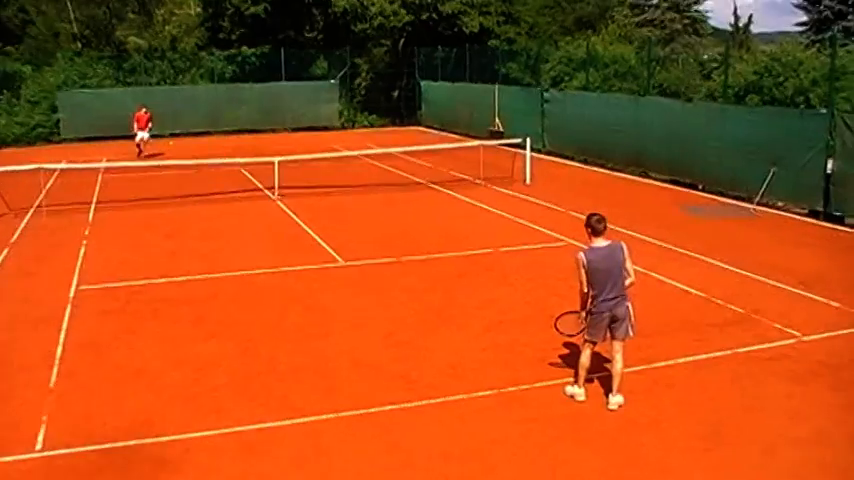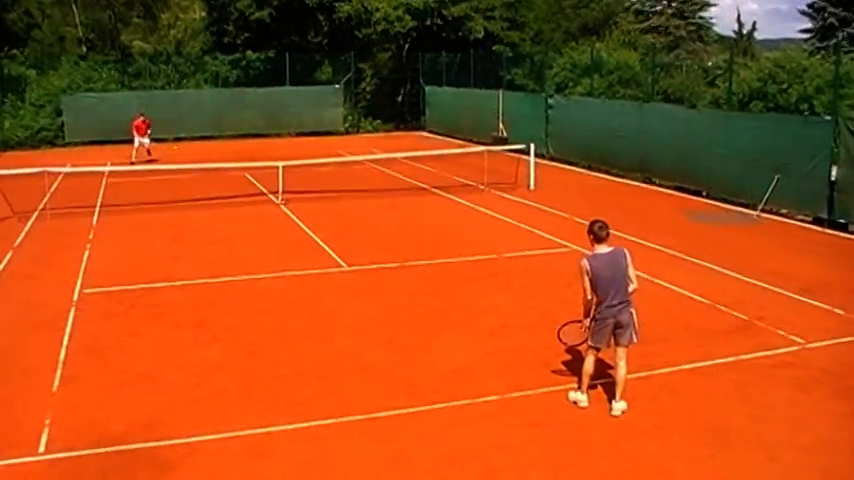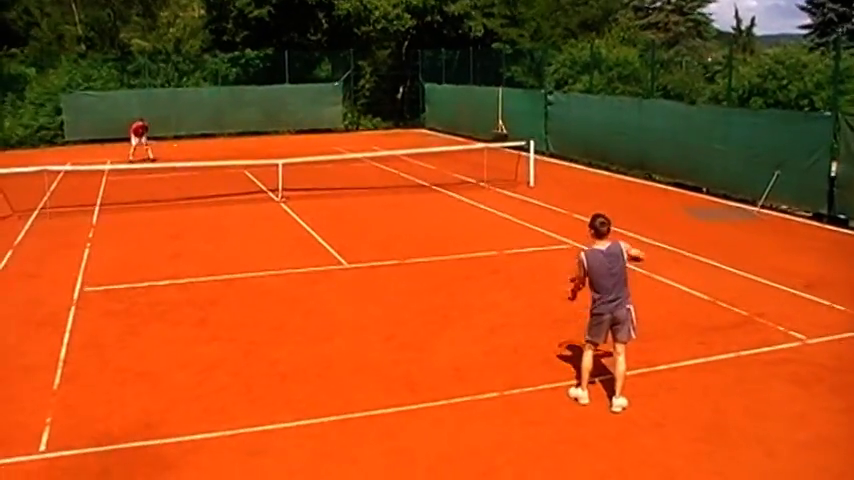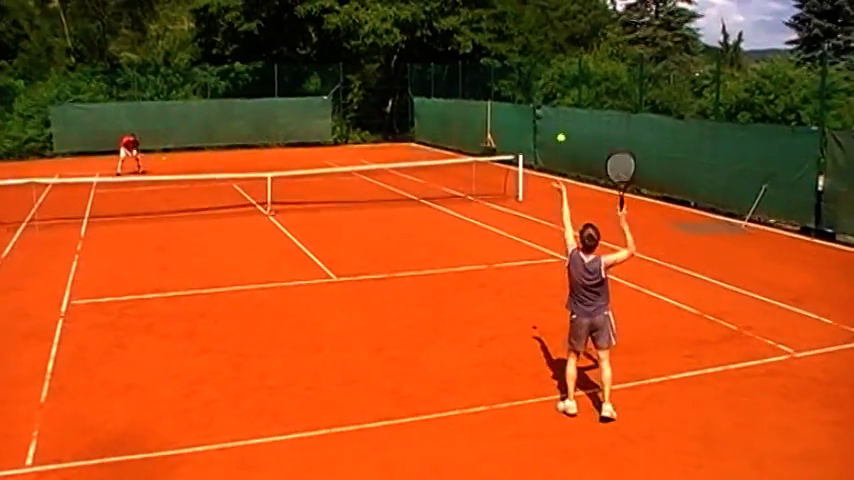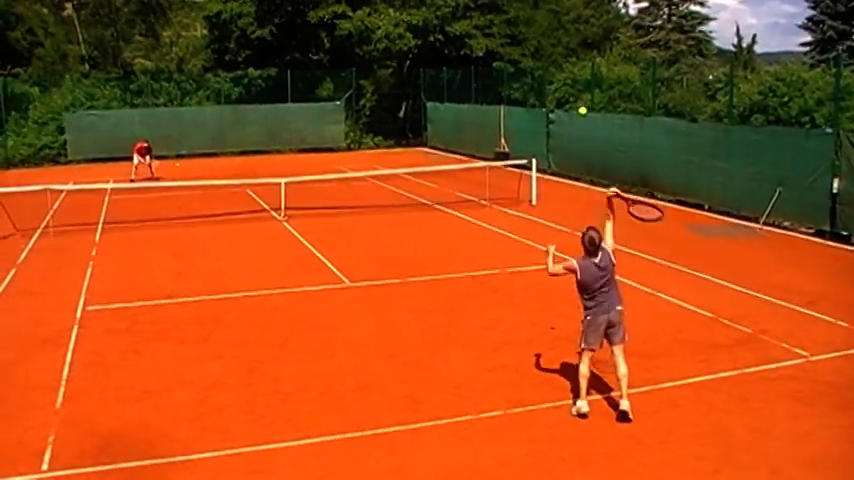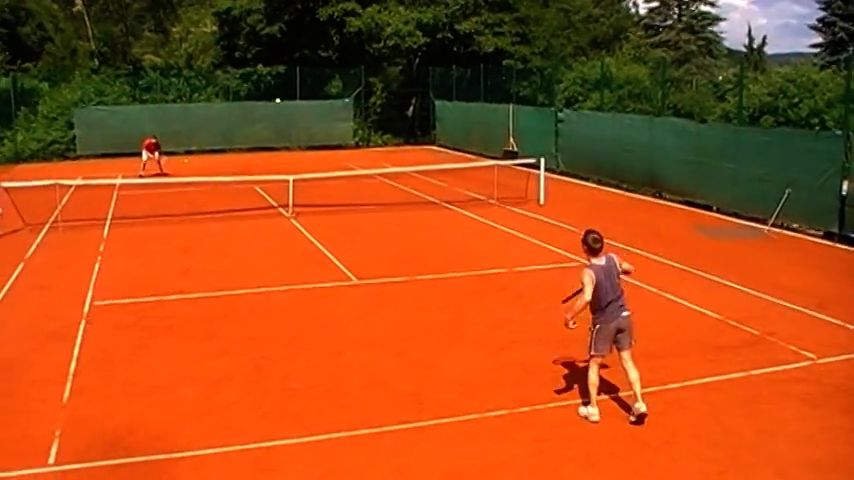
dt=0.4s
person 1, frame 1
left shoulder: (583, 256)
right shoulder: (621, 247)
left elbow: (584, 289)
right elbow: (631, 278)
left wrist: (583, 309)
left hip: (599, 309)
right hip: (620, 306)
left knee: (587, 348)
right knee: (617, 352)
left ankle: (579, 388)
right ankle: (615, 396)
person 1, frame 2
left shoulder: (586, 263)
right shoulder: (623, 254)
left elbow: (588, 297)
right elbow: (634, 285)
left wrist: (586, 317)
left hip: (603, 316)
right hip: (624, 313)
left knee: (591, 354)
right knee: (621, 358)
left ankle: (582, 394)
right ankle: (618, 402)
person 1, frame 3
left shoulder: (585, 256)
right shoulder: (621, 247)
left elbow: (581, 282)
right elbow: (641, 256)
left wrist: (574, 291)
left hip: (600, 311)
right hip: (622, 308)
left knee: (589, 349)
right knee: (620, 353)
left ankle: (582, 391)
right ankle: (618, 398)
person 1, frame 4
left shoulder: (572, 255)
right shoulder: (603, 262)
left elbow: (567, 227)
right elbow: (631, 250)
left wrist: (563, 195)
right wrist: (623, 222)
left hip: (578, 318)
right hip: (601, 316)
left knee: (572, 358)
right knee: (604, 360)
left ankle: (570, 401)
right ankle: (607, 405)
person 1, frame 5
left shoulder: (576, 265)
right shoulder: (608, 253)
left elbow: (551, 271)
right elbow: (609, 221)
left wrist: (550, 254)
right wrist: (610, 201)
left hip: (593, 316)
right hip: (615, 312)
left knee: (586, 358)
right knee: (619, 357)
left ankle: (582, 401)
right ankle: (624, 400)
person 1, frame 6
left shoulder: (589, 272)
right shoulder: (613, 259)
left elbow: (586, 298)
right elbow: (629, 269)
left wrist: (569, 315)
left hip: (603, 323)
right hip: (623, 317)
left knee: (594, 364)
right knee: (627, 362)
left ankle: (592, 408)
right ankle: (640, 404)
